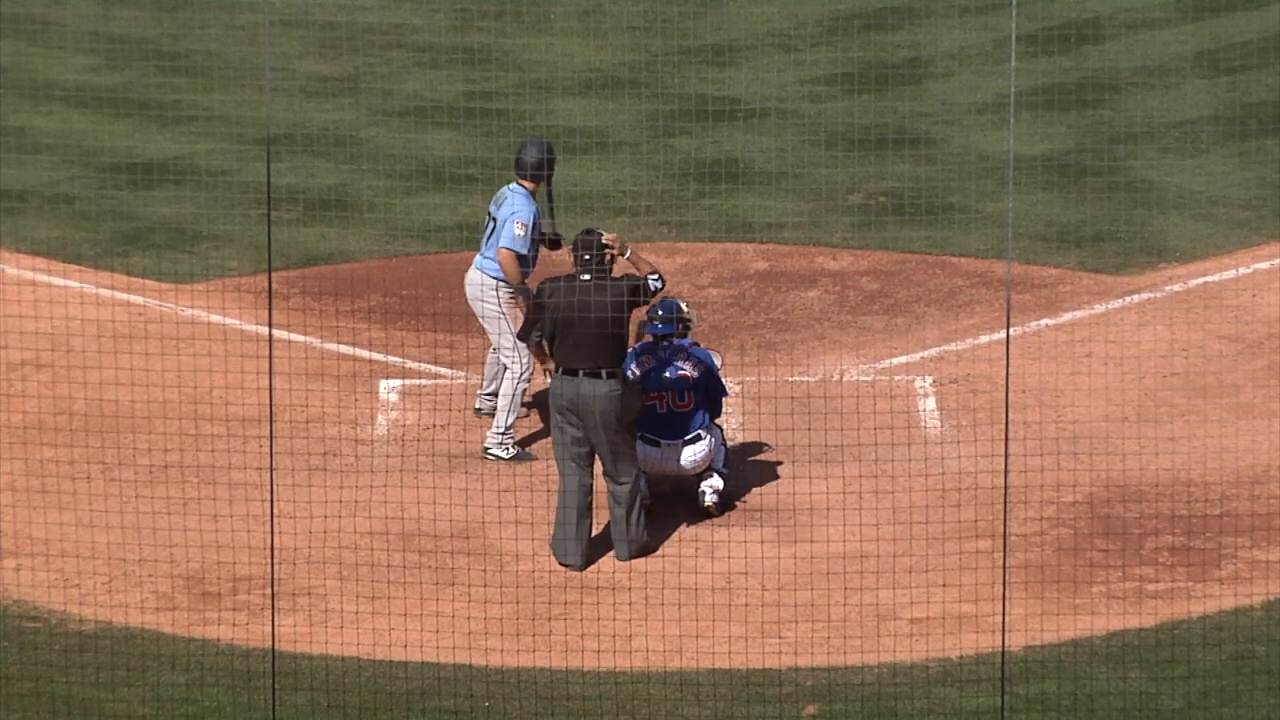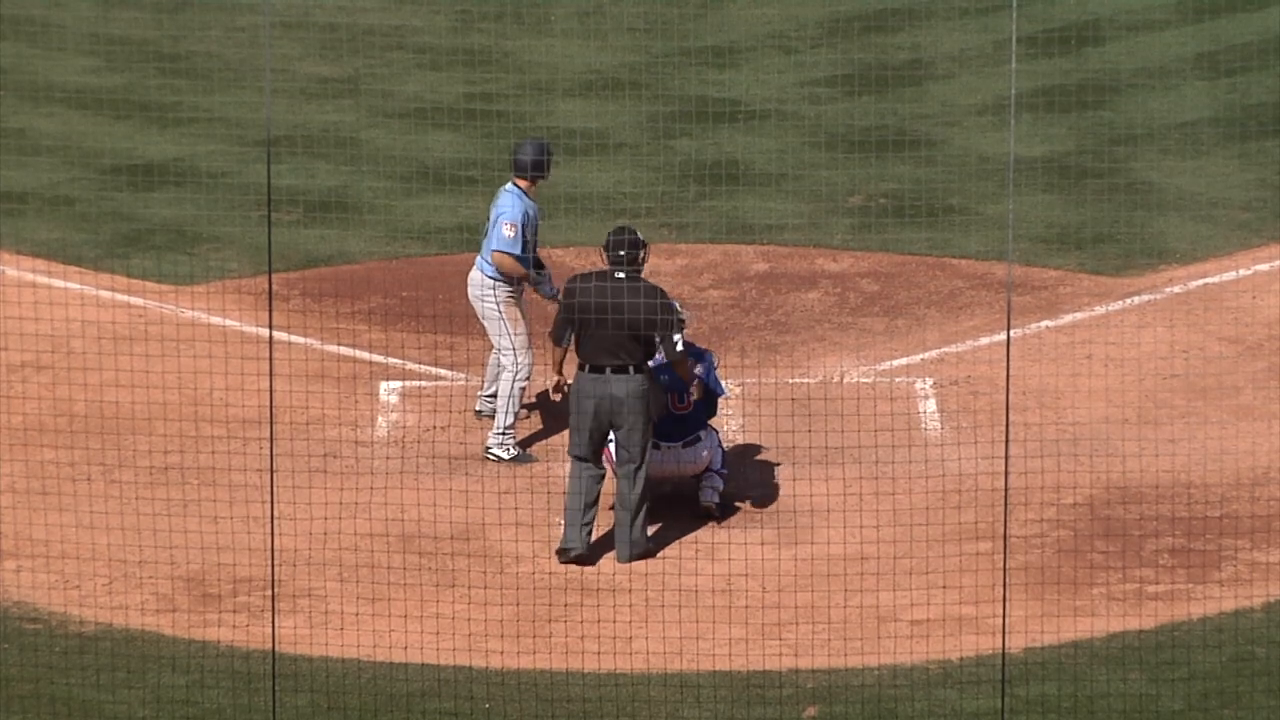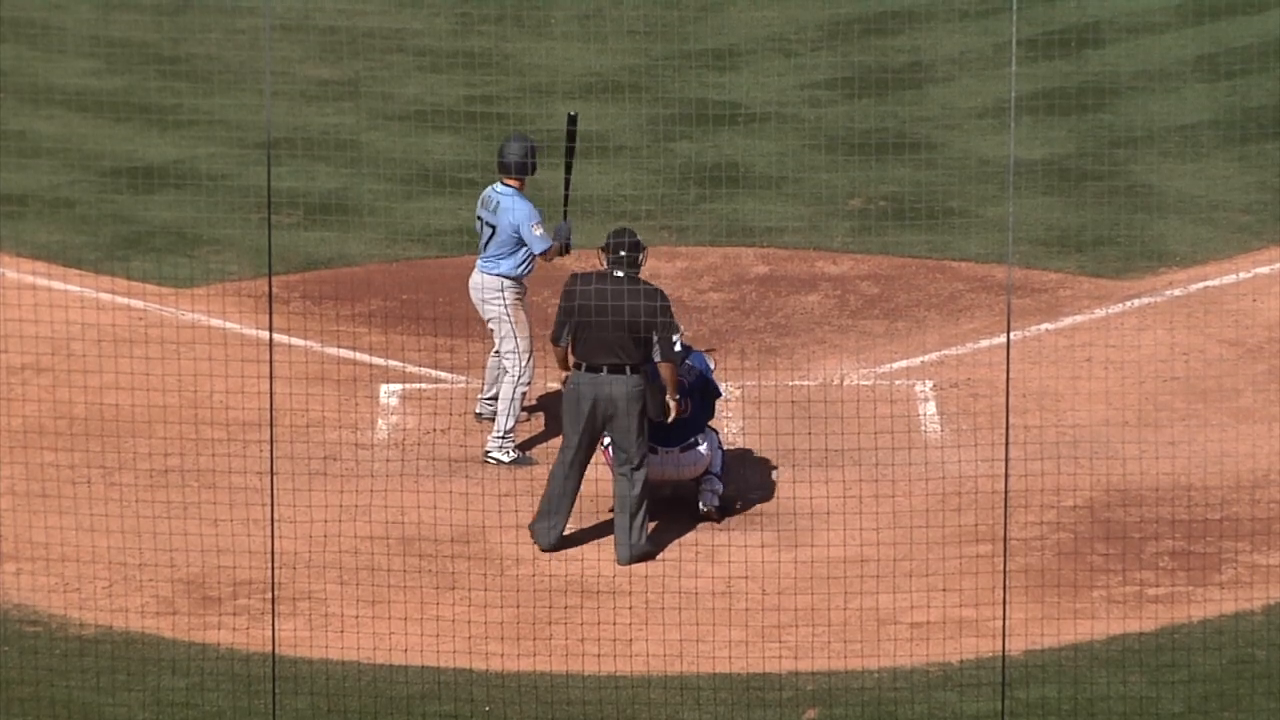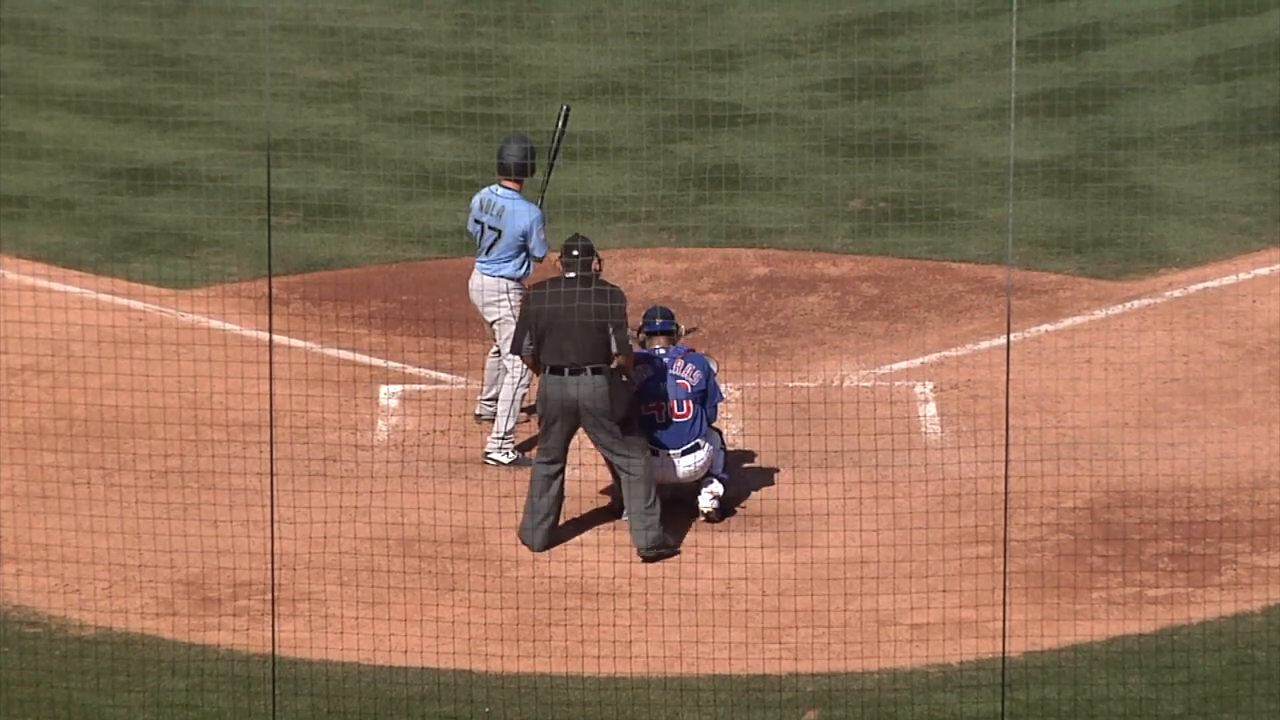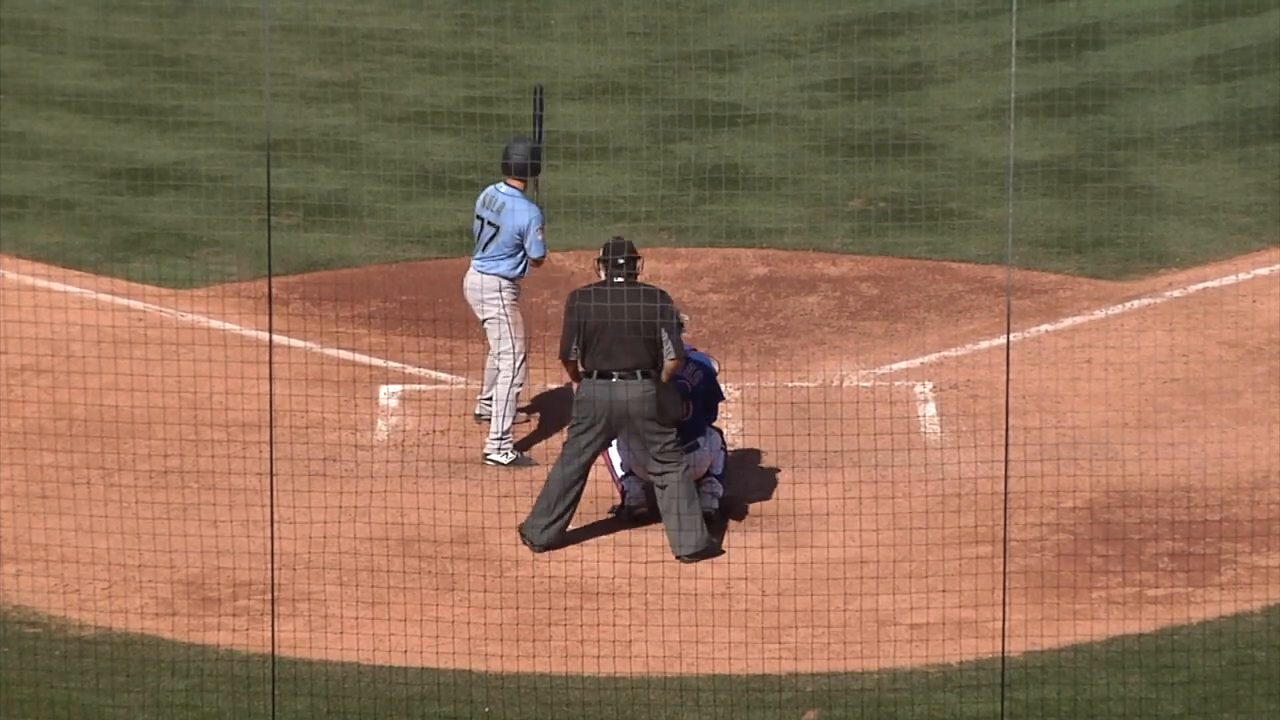
dt=0.5s
person 1, frame 1
left shoulder: (549, 290)
right shoulder: (622, 290)
left elbow: (530, 336)
right elbow: (656, 280)
left wrist: (546, 360)
right wrist: (628, 251)
left hip: (564, 387)
right hip: (608, 389)
left knee: (572, 471)
right knee: (622, 469)
left ankle: (571, 549)
right ankle: (629, 542)
person 1, frame 2
left shoulder: (578, 285)
right shoulder: (655, 297)
left elbow: (560, 338)
right elbow: (673, 354)
left wrist: (557, 373)
right wrist: (693, 381)
left hip: (588, 383)
right hip: (633, 386)
left knee: (584, 462)
right knee: (632, 467)
left ankle: (574, 540)
right ankle: (630, 543)
person 1, frame 3
left shoulder: (578, 285)
right shoulder: (653, 297)
left elbow: (560, 340)
right elbow: (665, 356)
left wrist: (565, 370)
right wrist: (671, 394)
left hip: (584, 382)
right hip: (629, 386)
left knee: (570, 460)
right knee: (630, 467)
left ankle: (547, 531)
right ankle: (630, 545)
person 1, frame 4
left shoulder: (536, 294)
right shoulder: (609, 294)
left elbow: (524, 350)
right elbow: (620, 353)
right wrist: (625, 372)
left hip: (553, 388)
right hip: (599, 388)
left knee: (548, 461)
right knee: (633, 459)
left ankle: (537, 532)
right ankle: (651, 538)
person 1, frame 5
left shoulder: (581, 299)
right shoulder: (658, 299)
left elbow: (569, 355)
right elbow: (674, 358)
left wrist: (579, 381)
right wrist: (658, 385)
left hip: (596, 392)
right hip: (643, 392)
left knee: (572, 463)
right knee: (669, 468)
left ankle: (540, 533)
right ankle: (692, 543)
person 2, frame 1
left shoulder: (506, 193)
right shoulder: (525, 207)
right elbow: (506, 256)
left wrist: (541, 238)
right wrist: (528, 295)
left hip: (478, 278)
right hip: (495, 288)
left knee: (503, 344)
right knee: (520, 362)
left ankle: (488, 401)
right ankle: (499, 442)
person 2, frame 2
left shoulder: (517, 197)
right shoulder: (514, 206)
left elbow: (525, 244)
right elbow: (501, 258)
left wrist: (542, 272)
right wrist: (537, 280)
left hip: (496, 285)
right hip: (494, 289)
left knee: (506, 347)
right knee: (517, 362)
left ankle: (489, 403)
right ankle: (500, 443)
person 2, frame 3
left shoulder: (488, 195)
right shoulder: (522, 208)
right elbow: (547, 253)
left wrist: (551, 241)
right wrist: (560, 236)
left hip: (484, 279)
right hip: (501, 288)
left knee: (504, 348)
right knee: (519, 365)
left ankle: (488, 405)
right ankle: (500, 446)
person 2, frame 4
left shoulder: (481, 198)
right shoulder: (529, 212)
right elbow: (539, 256)
left hip: (480, 280)
right hip: (505, 289)
left knee: (502, 347)
right knee: (519, 366)
left ankle: (487, 406)
right ankle: (499, 447)
person 2, frame 5
left shoulder: (487, 194)
right shoulder: (529, 212)
right elbow: (537, 260)
left hip: (476, 278)
right hip: (498, 288)
left knee: (500, 349)
right knee: (511, 365)
left ankle: (488, 407)
right ankle: (498, 446)
person 3, frame 1
left shoulder: (634, 357)
right shoulder: (702, 356)
right elbow: (715, 411)
left hip: (647, 455)
right hip: (696, 456)
right knee: (714, 432)
right ankle: (710, 494)
person 3, frame 2
right shoulder: (700, 357)
right elbow: (710, 411)
right hip: (694, 458)
left knee: (612, 433)
right knee: (710, 435)
right ankle: (710, 496)
person 3, frame 3
right shoulder: (697, 360)
right elbow: (708, 413)
right hip: (693, 461)
left knee: (611, 434)
right knee: (710, 437)
right ankle: (710, 500)
person 3, frame 4
left shoulder: (632, 366)
right shoulder: (699, 362)
right elbow: (711, 416)
left hip: (649, 465)
right hip: (696, 463)
right knee: (713, 436)
right ankle: (710, 499)
person 3, frame 5
right shoulder: (701, 362)
right elbow: (710, 415)
left hip: (645, 464)
right hip: (695, 463)
left knee: (613, 437)
right knee: (714, 436)
left ankle: (634, 499)
right ankle: (709, 500)
